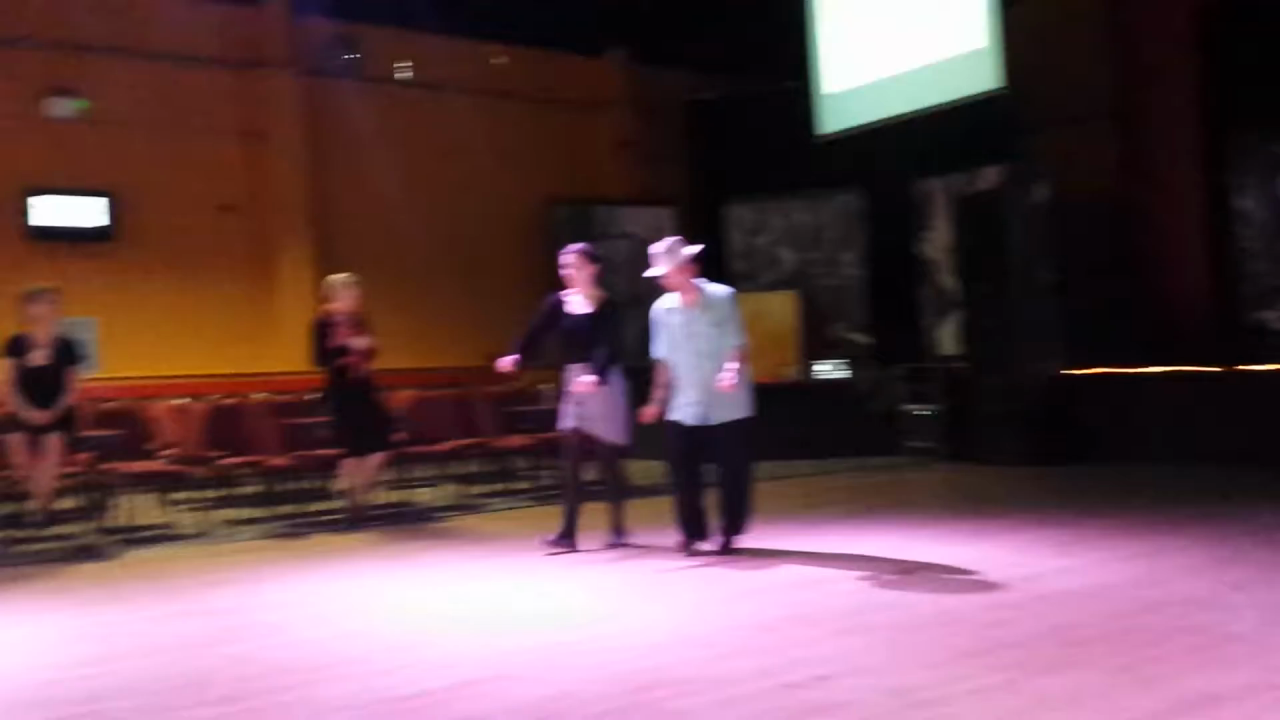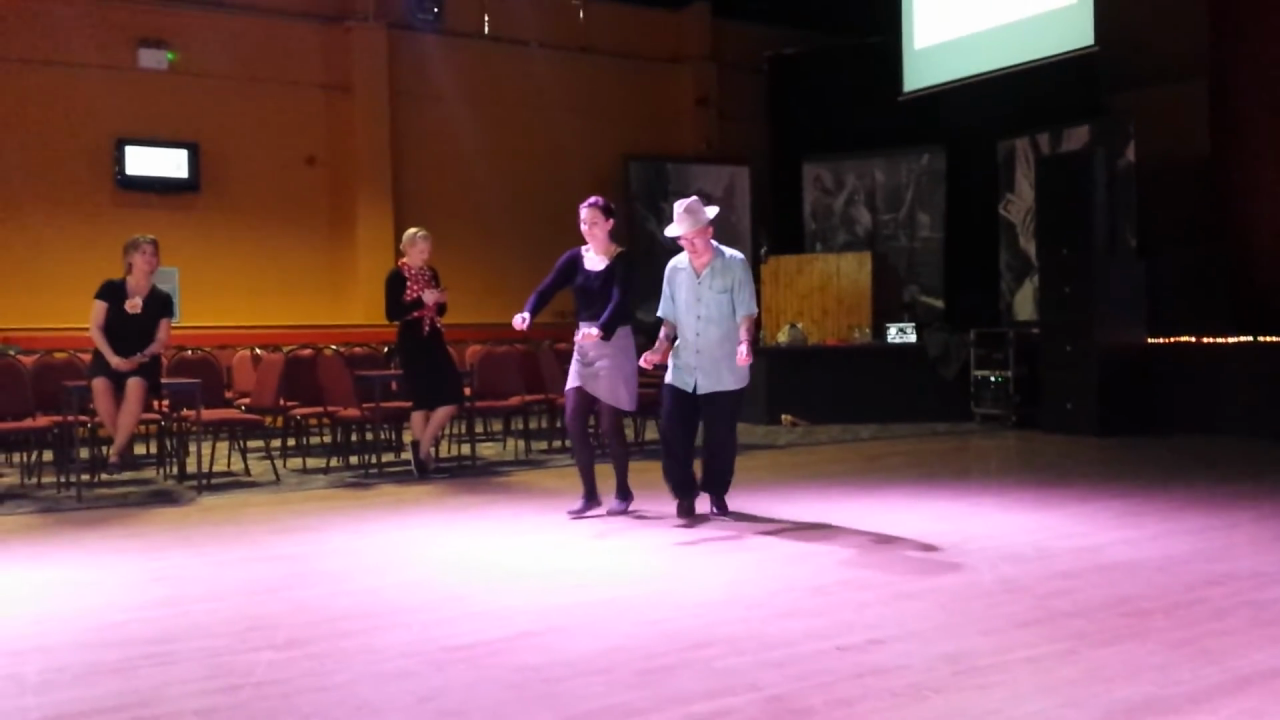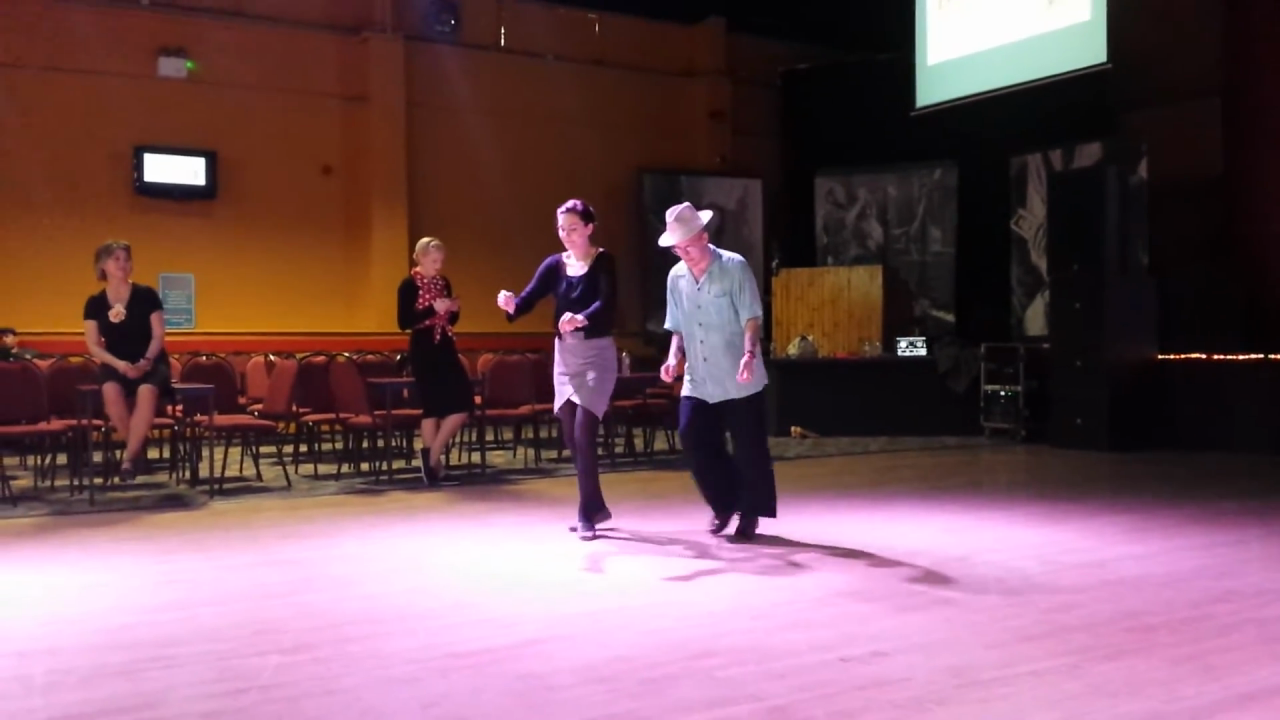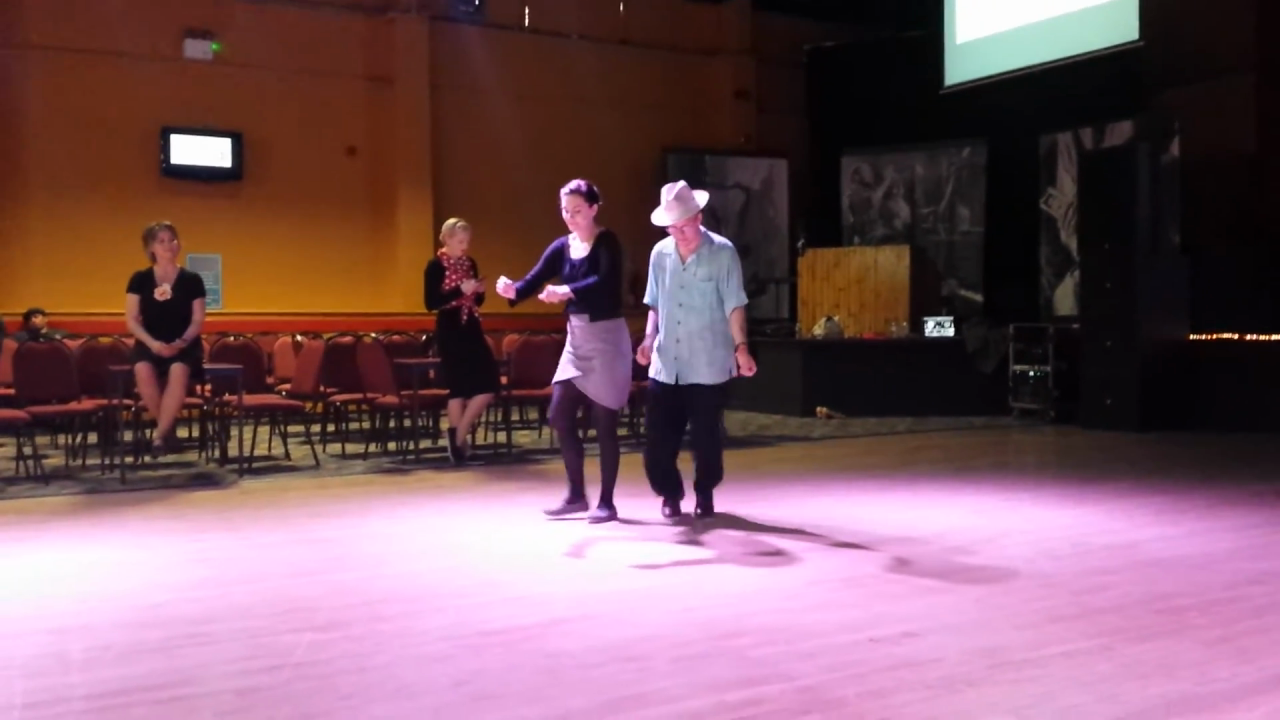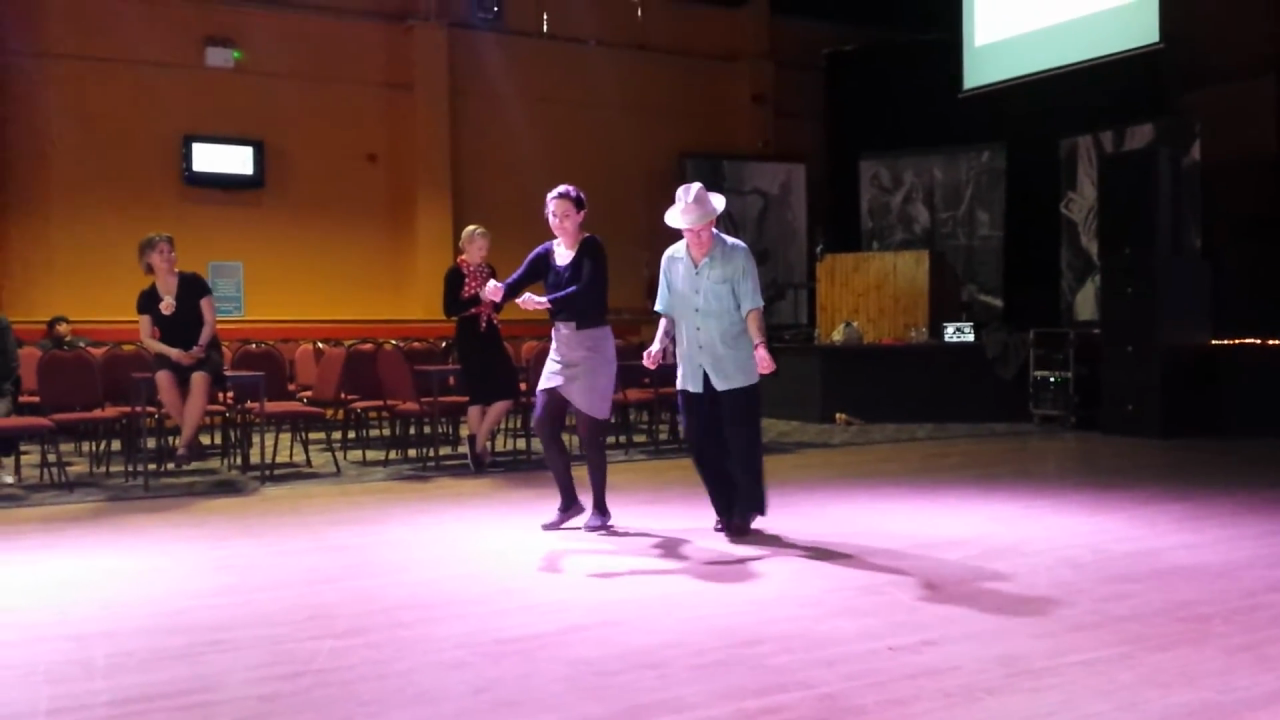
dt=1s
person 1, frame 1
left shoulder: (722, 298)
right shoulder: (662, 310)
left elbow: (735, 344)
right elbow: (665, 359)
left wrist: (733, 369)
right wrist: (658, 399)
left hip: (727, 404)
right hip: (685, 407)
left knee: (733, 469)
right knee: (682, 464)
left ankle: (730, 532)
right ankle: (694, 531)
person 1, frame 2
left shoulder: (735, 264)
right shoulder: (674, 269)
left elbow: (745, 313)
right elbow: (670, 318)
left wrist: (744, 343)
right wrist: (660, 349)
left hip: (724, 369)
right hip: (683, 367)
left knee: (721, 437)
right knee: (674, 431)
left ankle: (716, 494)
right ankle: (686, 493)
person 1, frame 3
left shoulder: (735, 267)
right shoulder: (676, 278)
left elbow: (751, 318)
left wrist: (749, 354)
right wrist: (673, 358)
left hip: (738, 380)
right hip: (698, 380)
left knee: (749, 449)
right knee: (693, 441)
left ankle: (749, 514)
right ankle: (724, 505)
person 1, frame 4
left shoulder: (722, 252)
right shoulder: (659, 254)
left elbow: (734, 305)
left wrist: (740, 347)
right wrist: (649, 338)
left hip: (709, 363)
right hip: (666, 363)
left knee: (706, 434)
right knee: (659, 435)
left ankle: (705, 493)
right ankle: (671, 494)
person 1, frame 5
left shoulder: (737, 255)
right shoulder: (671, 260)
left elbow: (751, 307)
right elbow: (669, 312)
left wrist: (759, 345)
right wrist: (659, 343)
left hip: (735, 366)
right hip: (691, 369)
left knee: (741, 440)
right knee: (700, 441)
left ankle: (743, 510)
right ankle: (727, 505)
person 2, frame 1
left shoulder: (606, 305)
right shoulder: (557, 303)
left elbow: (609, 346)
right elbow: (536, 333)
left wrist: (597, 376)
right wrist: (516, 356)
left hip: (604, 383)
right hip: (573, 385)
left knee: (608, 459)
right knee: (572, 459)
left ankle: (617, 527)
right ankle: (568, 533)
person 2, frame 2
left shoulder: (621, 259)
right shoulder: (575, 258)
left elbow: (619, 300)
right elbow: (548, 289)
left wrist: (600, 330)
right wrist: (528, 314)
left hip: (615, 342)
right hip: (584, 344)
left knee: (610, 423)
right knee: (573, 421)
left ankle: (623, 493)
right ankle: (590, 494)
person 2, frame 3
left shoulder: (603, 261)
right shoulder: (554, 264)
left elbow: (607, 303)
right elbow: (529, 298)
left wrist: (582, 318)
right wrist: (511, 304)
left hip: (596, 352)
right hip: (565, 354)
left knee: (583, 433)
right knee: (573, 437)
left ankle: (585, 514)
right ankle: (597, 507)
person 2, frame 4
left shoulder: (607, 242)
right shoulder: (561, 247)
left elbow: (604, 282)
right elbow: (534, 281)
left wrist: (567, 292)
right wrist: (513, 290)
left hip: (607, 335)
right hip: (576, 337)
left knee: (604, 422)
right knee: (559, 416)
left ankle: (606, 502)
right ankle: (576, 494)
person 2, frame 5
left shoulder: (591, 248)
right shoulder: (545, 253)
left elbow: (587, 291)
right elbow: (516, 285)
left wrist: (544, 302)
right wrist: (498, 291)
left hip: (593, 344)
right hip: (561, 345)
left knee: (589, 430)
right knee: (543, 423)
left ankle: (600, 508)
right ankle: (568, 503)
person 3, frame 1
left shoulder: (358, 319)
right shoulder: (324, 322)
right elbow: (321, 359)
left wrist: (368, 347)
right wrist: (349, 347)
left hip: (362, 385)
right hip: (341, 387)
left knee: (380, 441)
right knee: (354, 444)
left ankle: (356, 492)
right ankle: (354, 498)
person 3, frame 2
left shoulder: (431, 273)
right shoulder: (396, 276)
right elbow: (392, 314)
left wrist: (442, 301)
right wrist: (420, 301)
left hip: (434, 339)
right hip: (411, 342)
left knee: (452, 395)
right knee: (421, 398)
left ankle: (422, 447)
right ankle: (421, 453)
person 3, frame 3
left shoulder: (443, 282)
right shoulder: (409, 285)
right elbow: (404, 322)
left wrist: (454, 309)
right wrist: (432, 309)
left hip: (445, 347)
right hip: (423, 349)
left knee: (463, 402)
right knee: (432, 406)
left ankle: (432, 456)
right ankle: (432, 463)
person 3, frame 4
left shoulder: (470, 264)
right shoulder: (436, 266)
right elbow: (431, 303)
left wrist: (480, 291)
right wrist: (459, 290)
left hip: (471, 328)
right hip: (450, 330)
left knee: (489, 383)
right knee: (459, 386)
left ankle: (459, 437)
right ankle: (458, 442)
person 3, frame 5
left shoulder: (489, 270)
right shoulder: (455, 273)
right elbow: (449, 310)
left wrist: (498, 298)
right wrist: (478, 297)
left hip: (491, 334)
right hip: (469, 337)
left knee: (508, 390)
right knee: (478, 393)
left ankle: (478, 443)
right ankle: (478, 449)
person 4, frame 1
left shoulder: (66, 346)
right shoulder: (16, 344)
left elbow: (71, 389)
right elbow: (9, 386)
left wrist: (55, 411)
right wrist: (26, 411)
left hip: (56, 414)
right hip: (25, 413)
left knee: (53, 440)
right knee: (16, 440)
left ankle: (42, 501)
right ankle: (39, 496)
person 4, frame 2
left shoulder: (162, 299)
right shoulder: (110, 288)
left elbow: (161, 340)
right elbow: (95, 328)
left wrist: (140, 357)
right wrist: (112, 357)
left hip: (142, 361)
right hip: (108, 357)
left knee: (135, 386)
right knee: (100, 386)
left ankle: (116, 450)
right ankle: (122, 442)
person 4, frame 3
left shoulder: (146, 295)
right shoulder: (95, 303)
left elbow: (158, 335)
right elbow: (93, 345)
left wrist: (146, 361)
right wrist: (118, 363)
left hip: (150, 362)
right hip: (115, 364)
left knee: (146, 391)
right knee: (111, 391)
left ankle: (129, 455)
right ankle: (135, 447)
person 4, frame 4
left shoulder: (192, 280)
right shoulder: (140, 279)
left elbow: (198, 321)
right elbow: (131, 320)
left wrist: (182, 342)
right wrist: (152, 344)
left hip: (184, 346)
right hip: (149, 345)
left knee: (178, 371)
right knee: (143, 371)
left ankle: (160, 434)
right ankle: (166, 428)
person 4, frame 5
left shoulder: (194, 282)
right shoulder: (146, 297)
left elbow: (210, 321)
right elbow: (146, 338)
left wrist: (199, 348)
right wrist: (171, 352)
left hip: (204, 350)
right hip: (170, 354)
left knee: (199, 379)
right knee: (164, 379)
left ankle: (184, 443)
right ankle: (191, 435)
